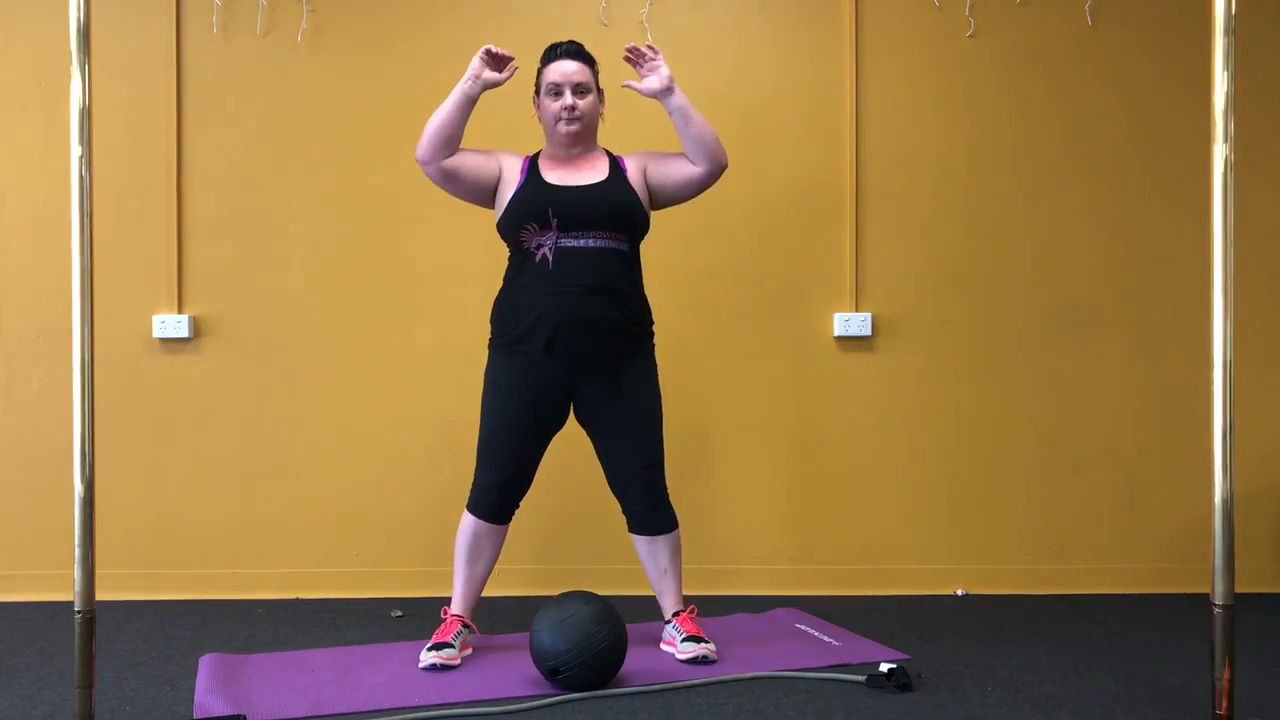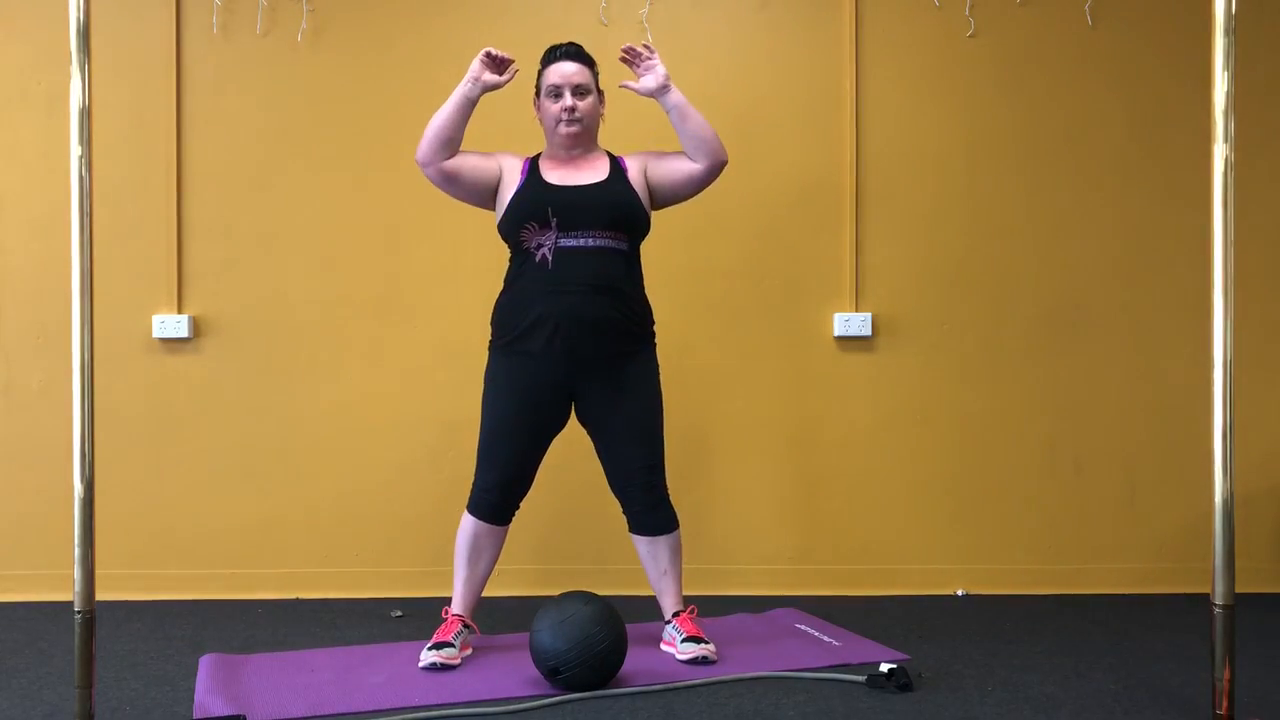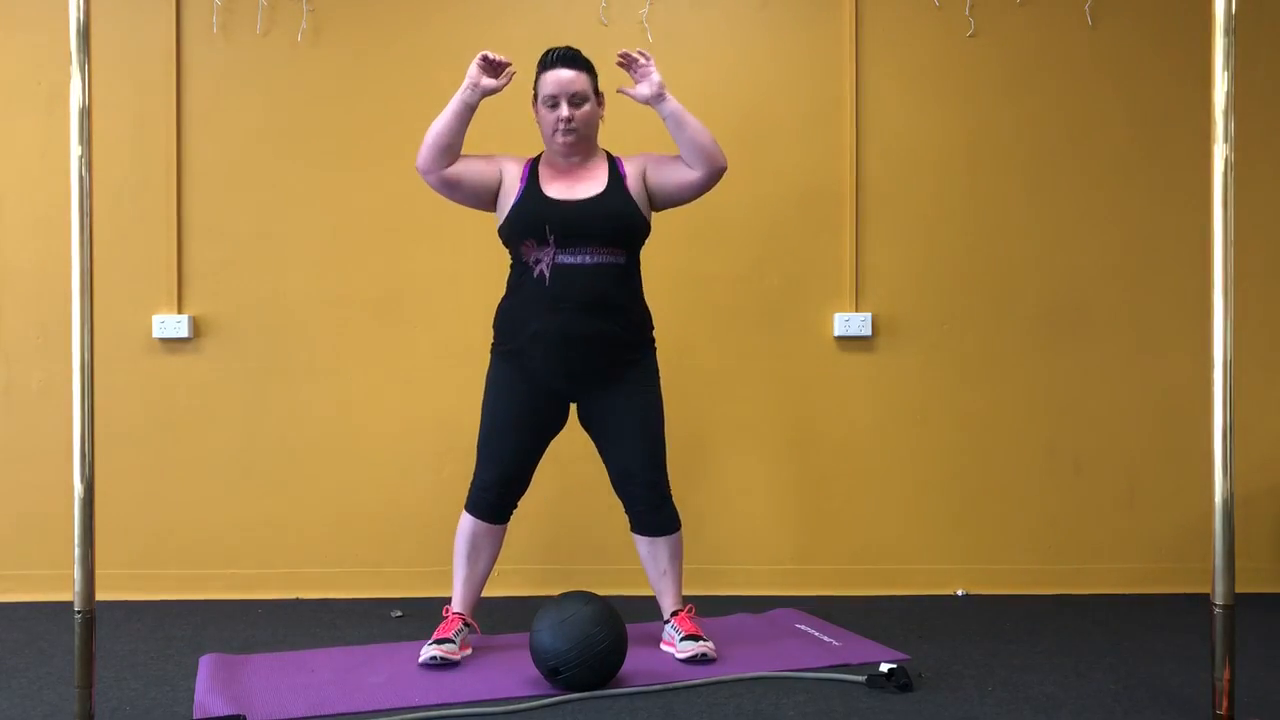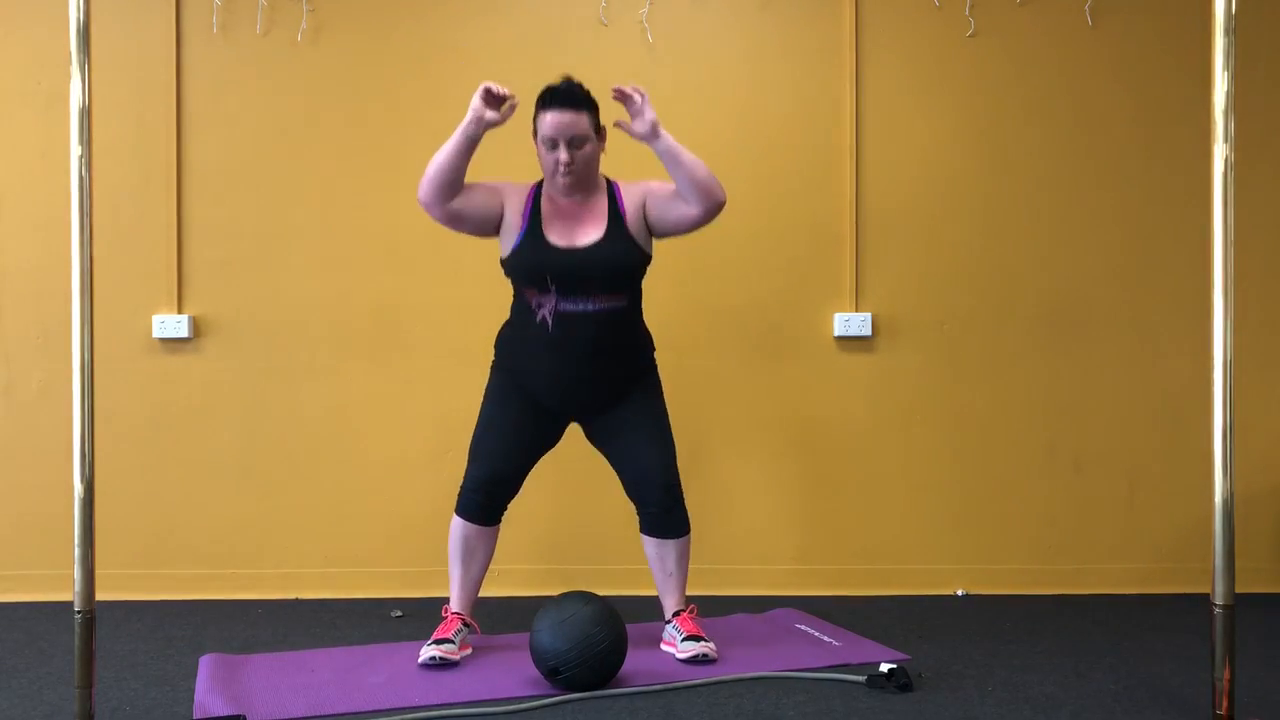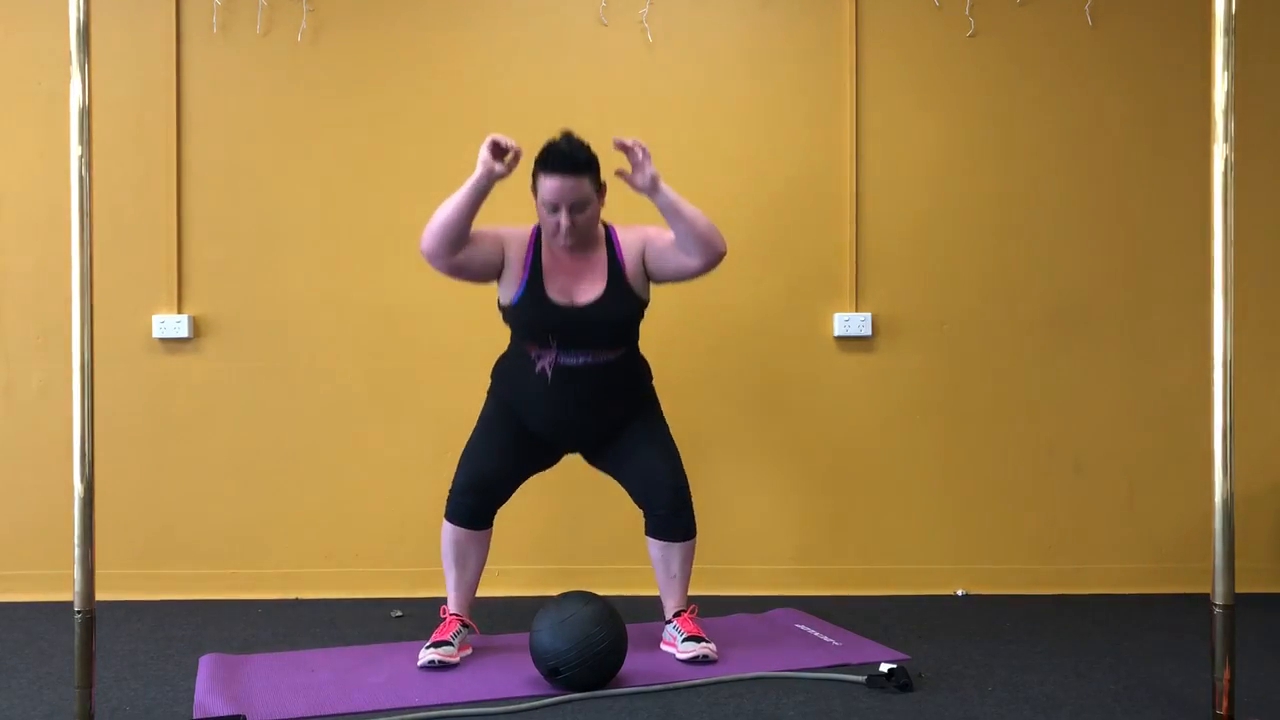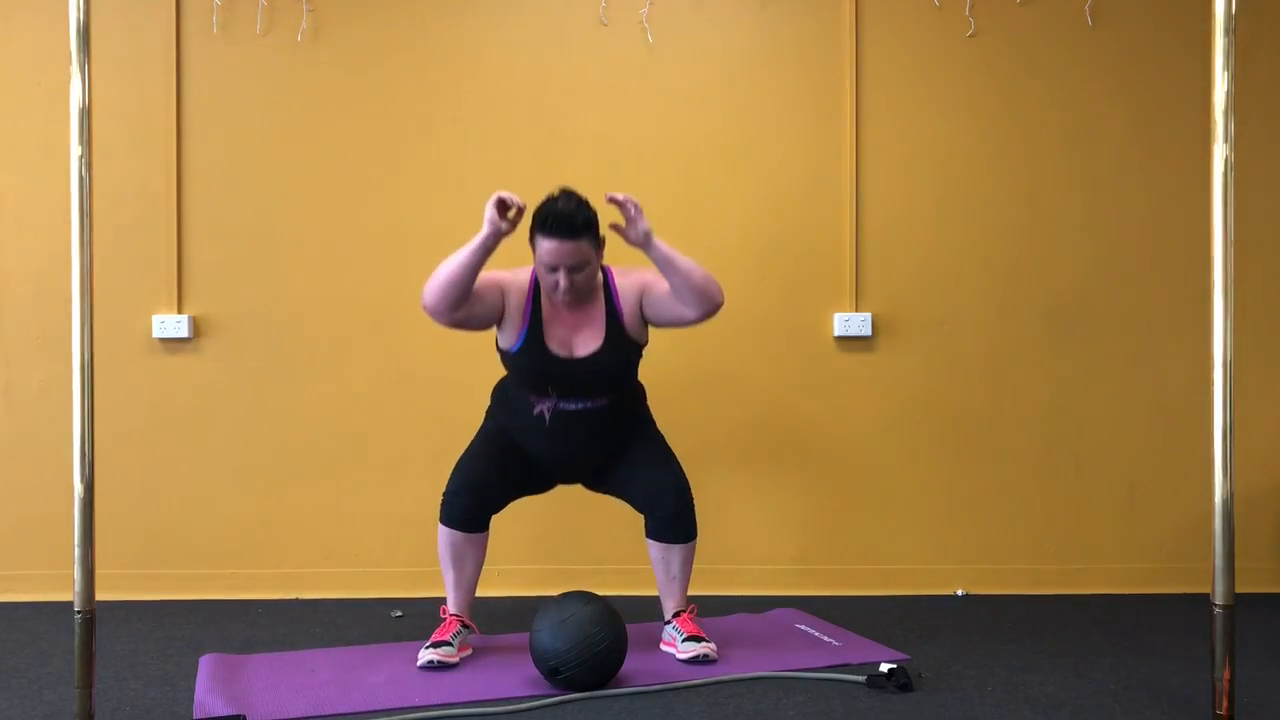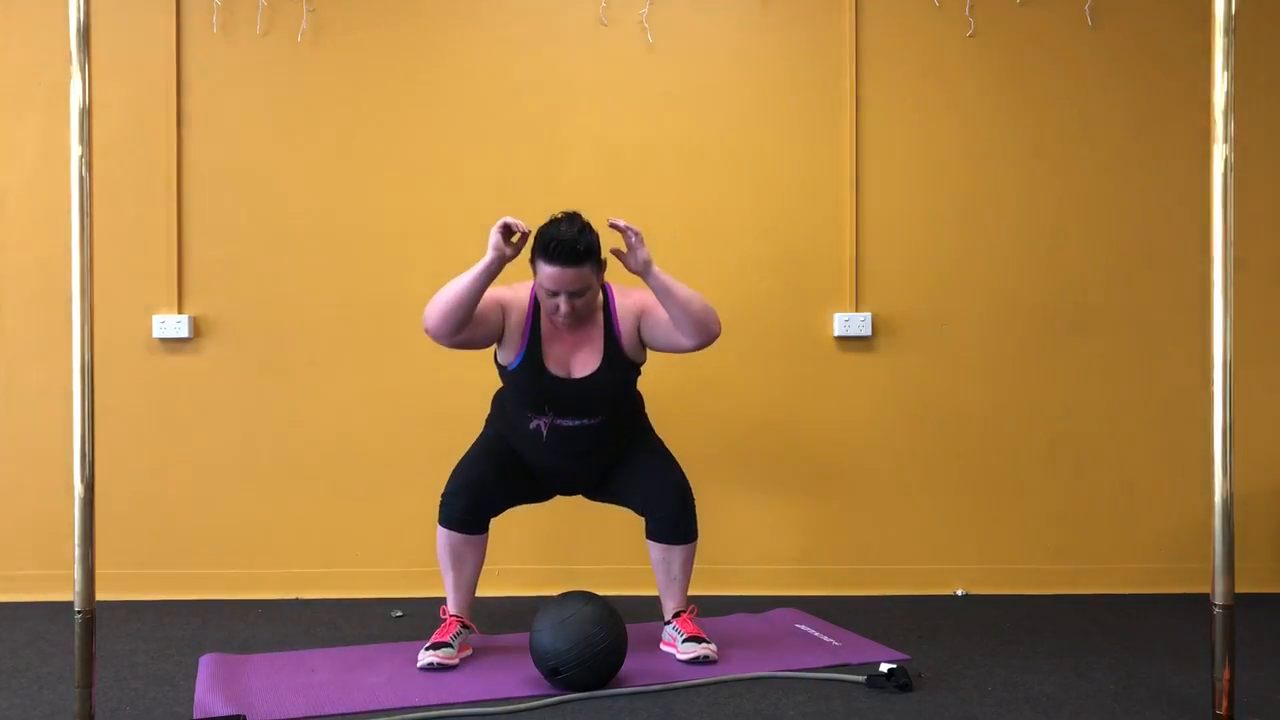
dt=0.2s
person 1, frame 1
left shoulder: (635, 173)
right shoulder: (509, 174)
left elbow: (710, 167)
right elbow: (431, 158)
left wrist: (668, 95)
right wrist: (472, 85)
left hip: (618, 359)
right hip: (526, 356)
left knee: (643, 489)
right knee: (495, 487)
left ankle: (677, 620)
right ankle: (457, 622)
person 1, frame 2
left shoulder: (635, 173)
right shoulder: (509, 175)
left elbow: (710, 161)
right elbow: (432, 160)
left wrist: (664, 92)
right wrist: (472, 87)
left hip: (620, 359)
right hip: (527, 356)
left knee: (643, 489)
right knee: (495, 488)
left ankle: (677, 620)
right ankle: (457, 622)
person 1, frame 3
left shoulder: (635, 175)
right shoulder: (509, 177)
left elbow: (708, 167)
right elbow: (433, 167)
left wrist: (660, 99)
right wrist: (471, 93)
left hip: (619, 366)
right hip: (526, 362)
left knee: (646, 488)
right knee: (493, 486)
left ankle: (677, 619)
right ankle: (457, 620)
person 1, frame 4
left shoulder: (635, 203)
right shoulder: (513, 205)
left elbow: (708, 203)
right elbow: (434, 200)
left wrist: (656, 137)
right wrist: (474, 126)
left hip: (622, 385)
right hip: (526, 384)
left knee: (659, 488)
right knee: (483, 487)
left ankle: (678, 619)
right ankle: (456, 620)
person 1, frame 5
left shoulder: (634, 248)
right shoulder: (512, 251)
left elbow: (707, 253)
right elbow: (437, 250)
left wrist: (656, 190)
right wrist: (481, 180)
left hip: (621, 415)
right hip: (524, 412)
left knee: (669, 494)
right knee: (471, 491)
left ankle: (678, 620)
right ankle: (455, 622)
person 1, frame 6
left shoulder: (631, 292)
right shoulder: (510, 295)
left elbow: (706, 302)
right elbow: (437, 305)
left wrist: (650, 244)
right wrist: (487, 239)
left hip: (618, 440)
right hip: (522, 439)
left knee: (672, 499)
right knee: (464, 496)
left ankle: (678, 621)
right ankle: (455, 624)
person 1, frame 7
left shoulder: (630, 312)
right shoulder: (510, 310)
left elbow: (703, 332)
right elbow: (437, 327)
left wrist: (650, 272)
right wrist: (491, 263)
left hip: (616, 451)
right hip: (521, 449)
left knee: (673, 500)
right knee: (462, 498)
left ankle: (678, 621)
right ankle: (455, 624)
